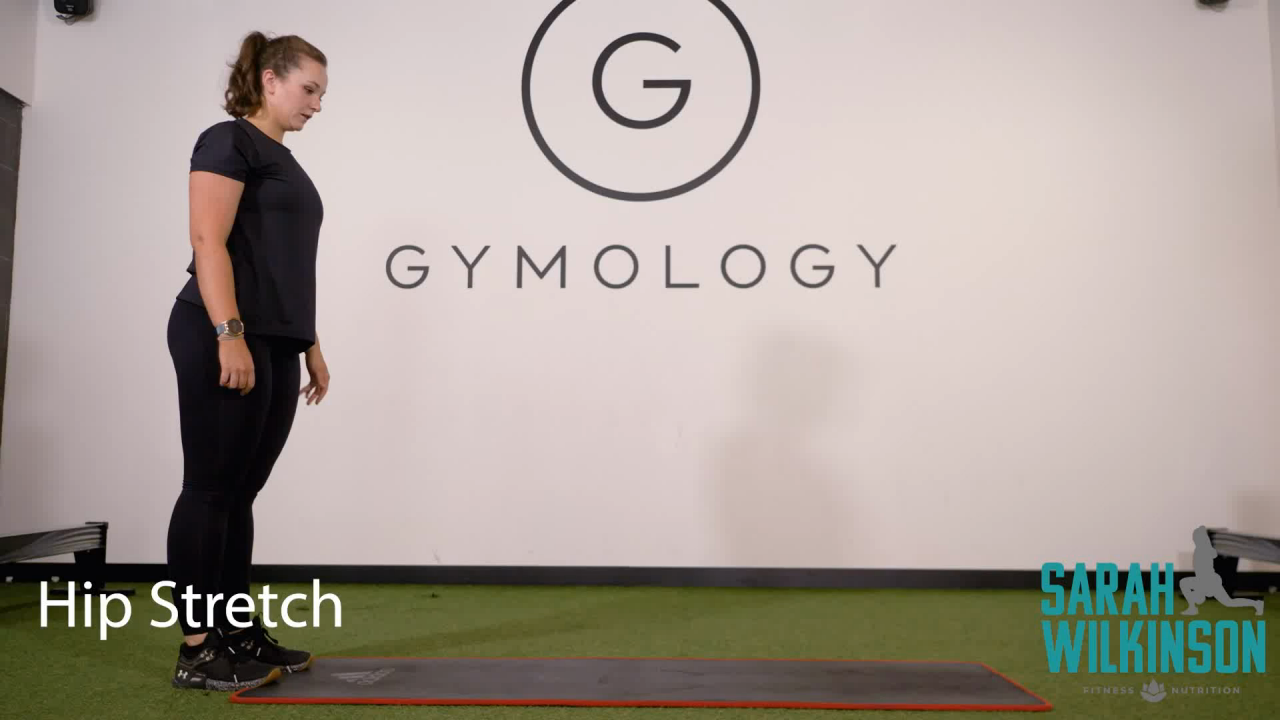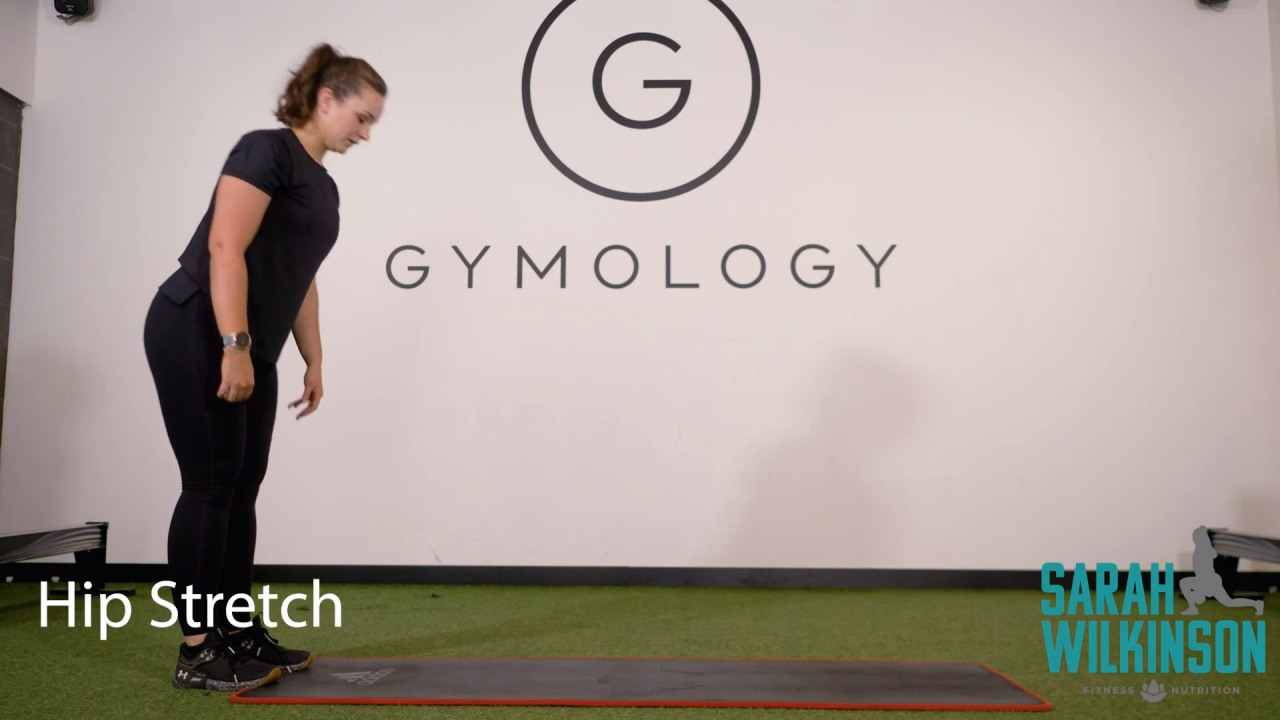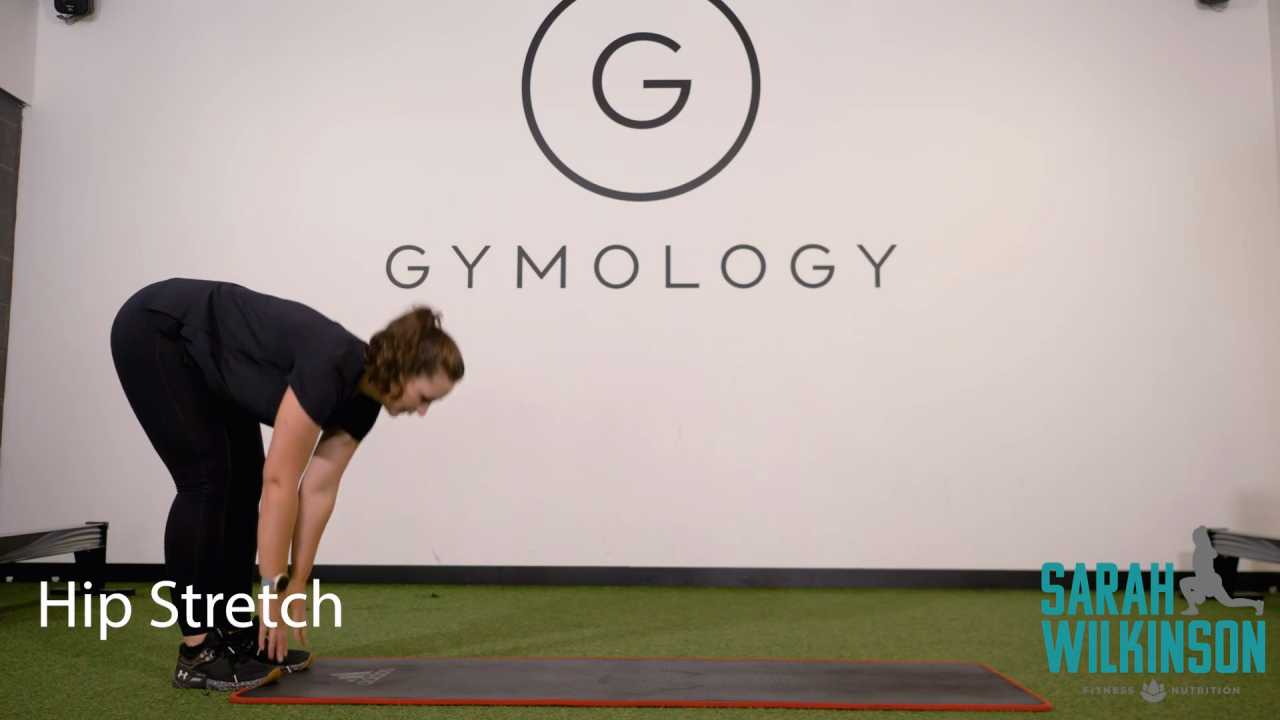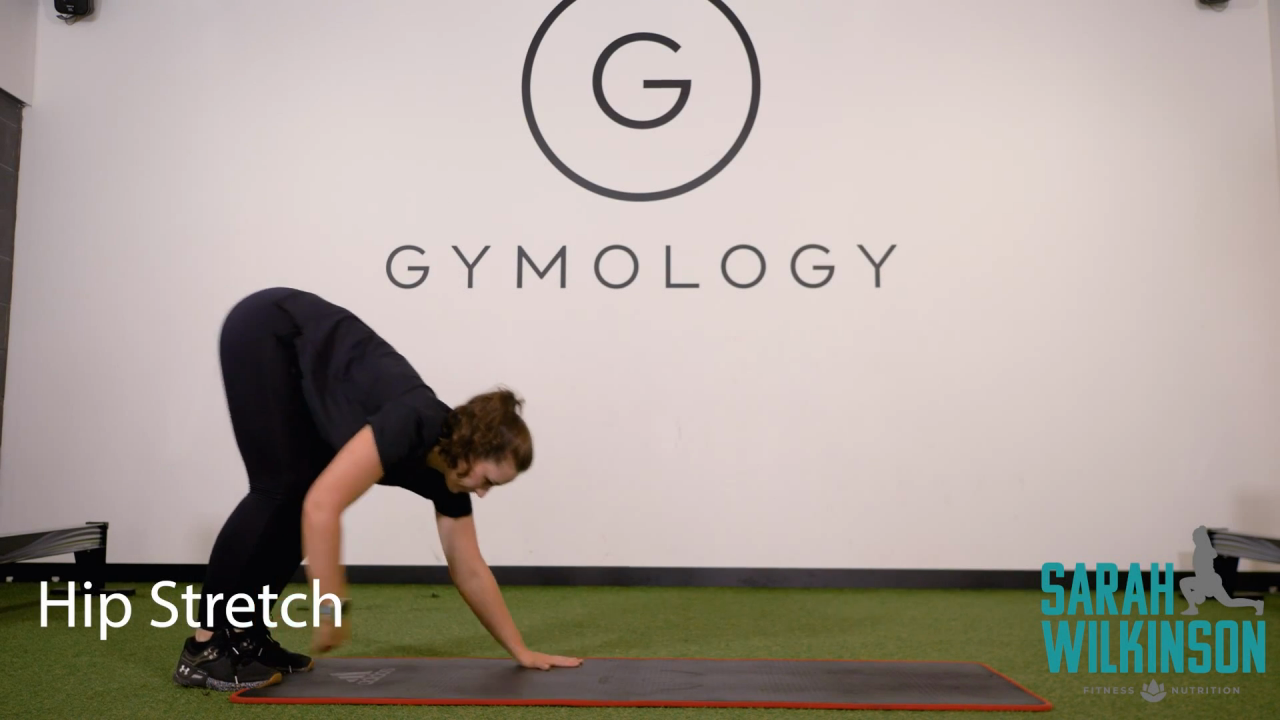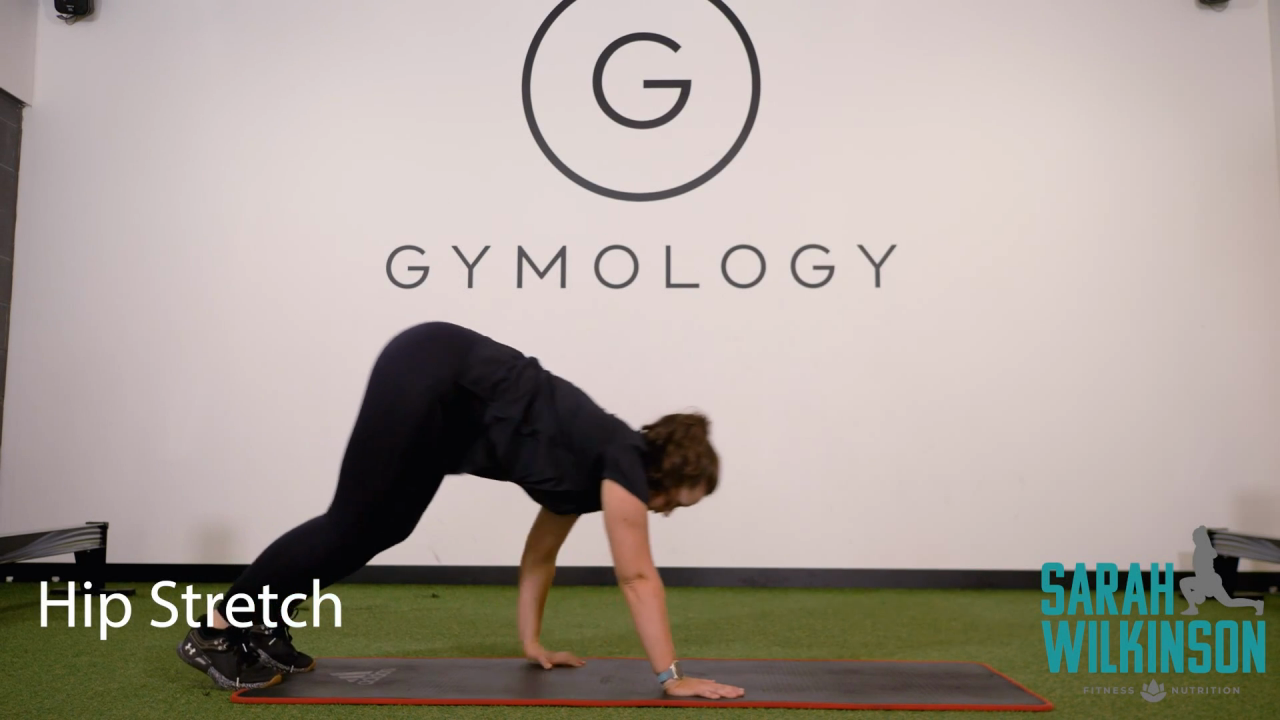
dt=0.7s
person 1, frame 1
left shoulder: (282, 160)
right shoulder: (228, 143)
right elbow: (208, 243)
left wrist: (311, 346)
right wrist: (229, 335)
left hip: (275, 346)
right hip: (227, 341)
left knee: (241, 492)
right knee: (211, 489)
left ankle: (236, 633)
right ankle: (196, 650)
person 1, frame 2
left shoulder: (321, 183)
right shoulder: (265, 151)
left elbow: (301, 280)
right elbow: (224, 250)
left wrist: (314, 360)
right wrist: (234, 346)
left hip: (250, 346)
right hip: (194, 332)
left knee: (241, 488)
right knee: (210, 484)
left ankle: (236, 634)
right ankle: (197, 649)
person 1, frame 3
left shoulder: (365, 398)
right shoulder: (332, 370)
left elbow: (319, 489)
right elbow: (279, 482)
left wrist: (296, 588)
right wrist: (274, 590)
left hip: (202, 355)
right hip: (153, 329)
left knee: (243, 479)
right knee: (207, 478)
left ankle: (236, 633)
right ankle: (197, 650)
person 1, frame 4
left shoulder: (444, 463)
right shoulder: (412, 427)
left elbow: (470, 570)
right elbow: (321, 507)
left wrist: (521, 651)
right wrist: (334, 608)
left hip: (295, 357)
right hip: (268, 333)
left knee: (296, 490)
right knee: (279, 489)
left ankle: (244, 634)
right ankle: (204, 646)
person 1, frame 5
left shoulder: (602, 469)
right shoulder: (627, 465)
left elbow: (539, 553)
right elbow: (637, 576)
left wrist: (531, 640)
right wrist: (671, 677)
left hip: (450, 388)
right hip: (431, 372)
left knee: (383, 529)
right knee: (355, 522)
left ankle: (261, 628)
right ankle: (215, 631)
